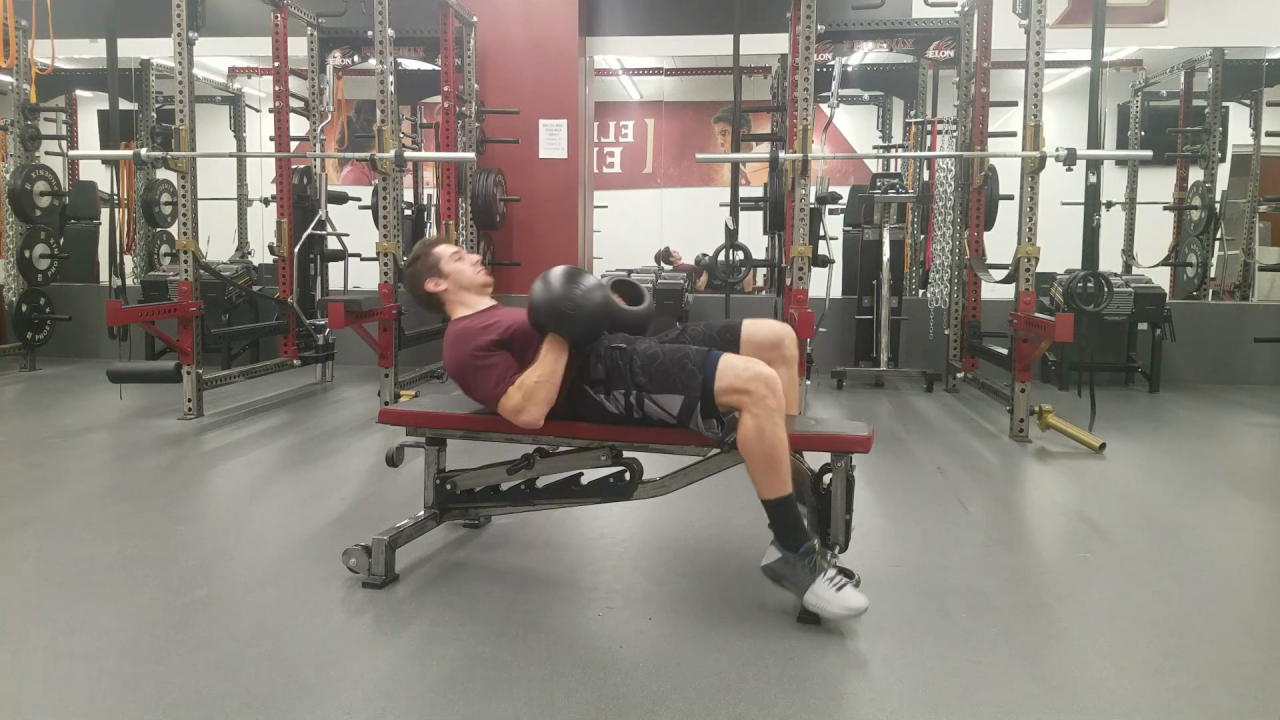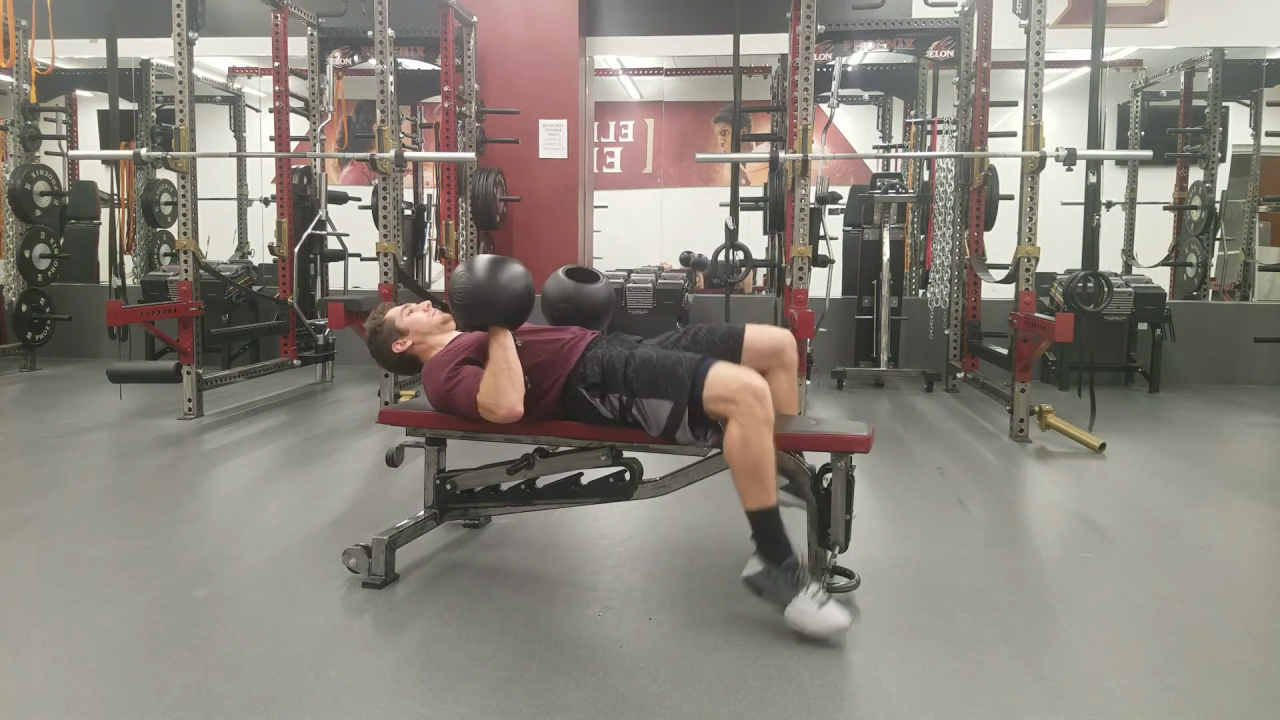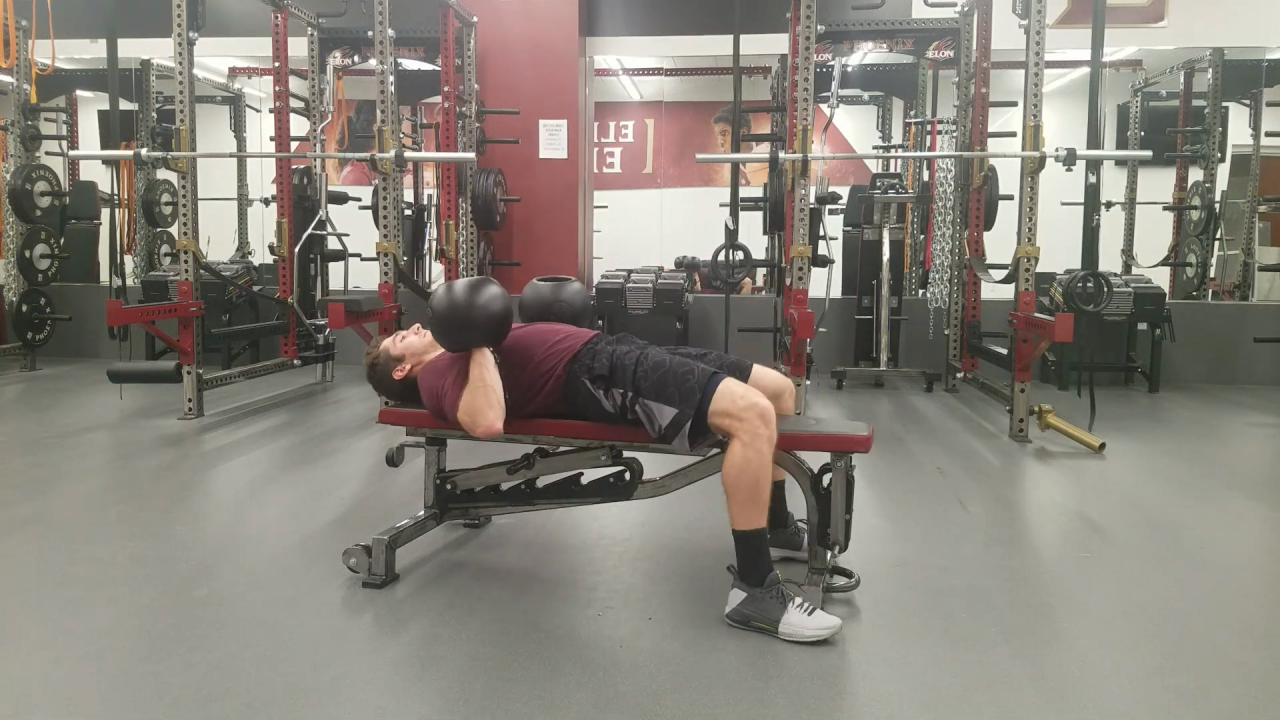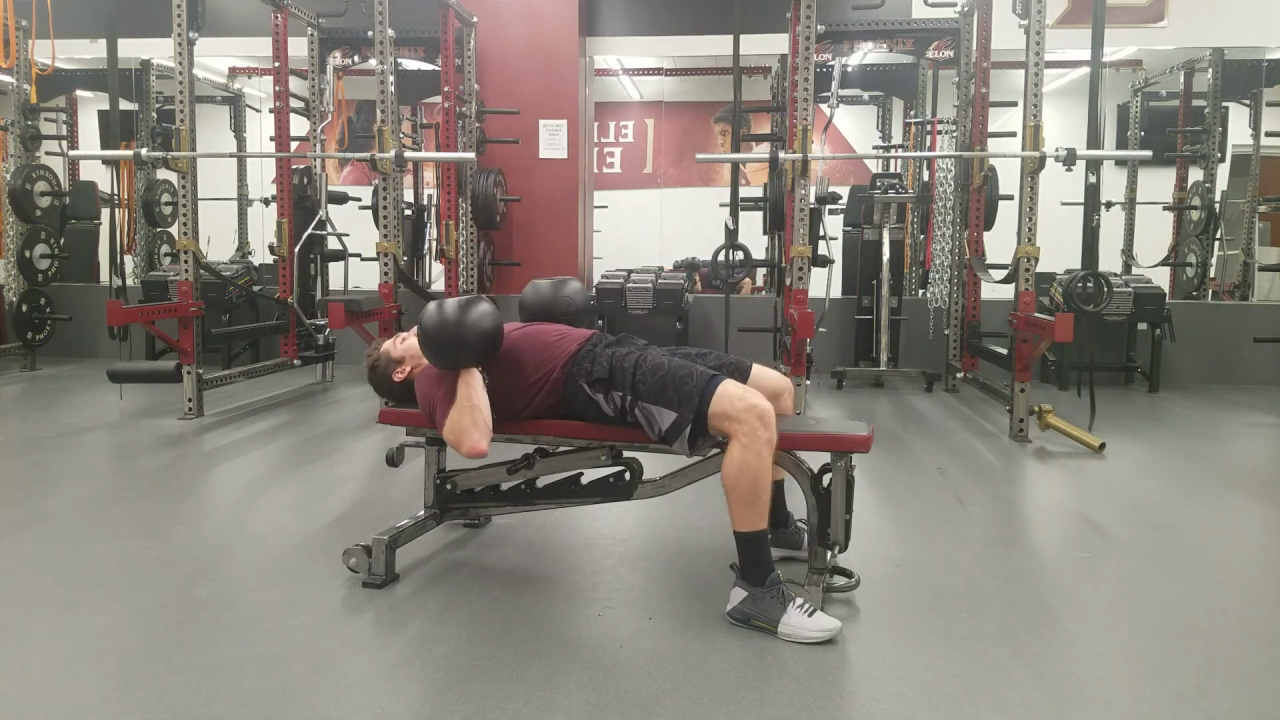
dt=0.5s
person 1, frame 1
left shoulder: (492, 318)
right shoulder: (464, 345)
right elbow: (528, 412)
right wrist: (558, 335)
left hip: (624, 351)
right hip: (607, 382)
left knee: (777, 338)
right knee: (756, 384)
left ankle: (790, 486)
right ankle: (794, 550)
person 1, frame 2
left shoulder: (463, 344)
right shoulder: (443, 369)
right elbow: (507, 404)
right wrist: (498, 326)
left hip: (612, 350)
right hip: (597, 382)
left knee: (776, 344)
right knee: (748, 393)
right ankle: (775, 564)
person 1, frame 3
left shoulder: (460, 352)
right shoulder: (438, 375)
right elbow: (487, 422)
right wrist: (476, 342)
right hip: (600, 376)
left knee: (778, 391)
right knee: (753, 414)
left ankle: (778, 526)
right ankle: (755, 589)
person 1, frame 4
right shoulder: (435, 378)
right elbow: (474, 443)
right hip: (598, 377)
left knee: (777, 389)
right knee: (752, 416)
left ankle: (779, 526)
right ankle: (756, 589)
